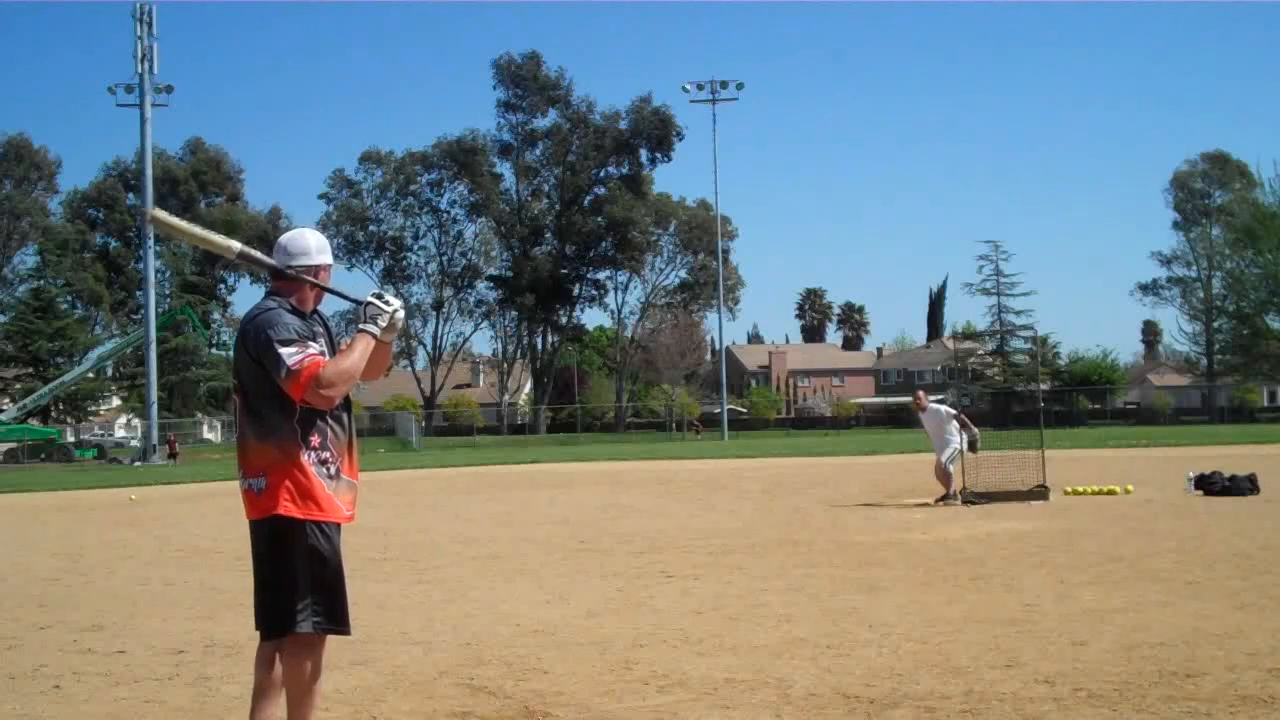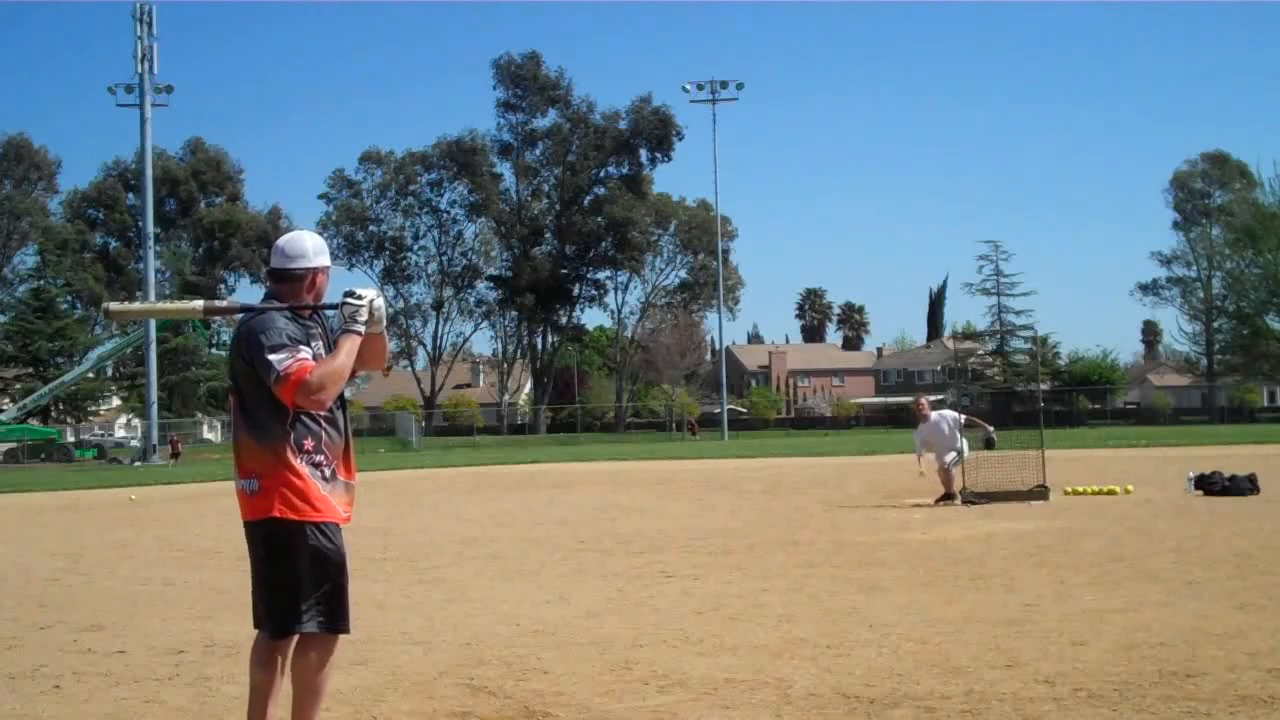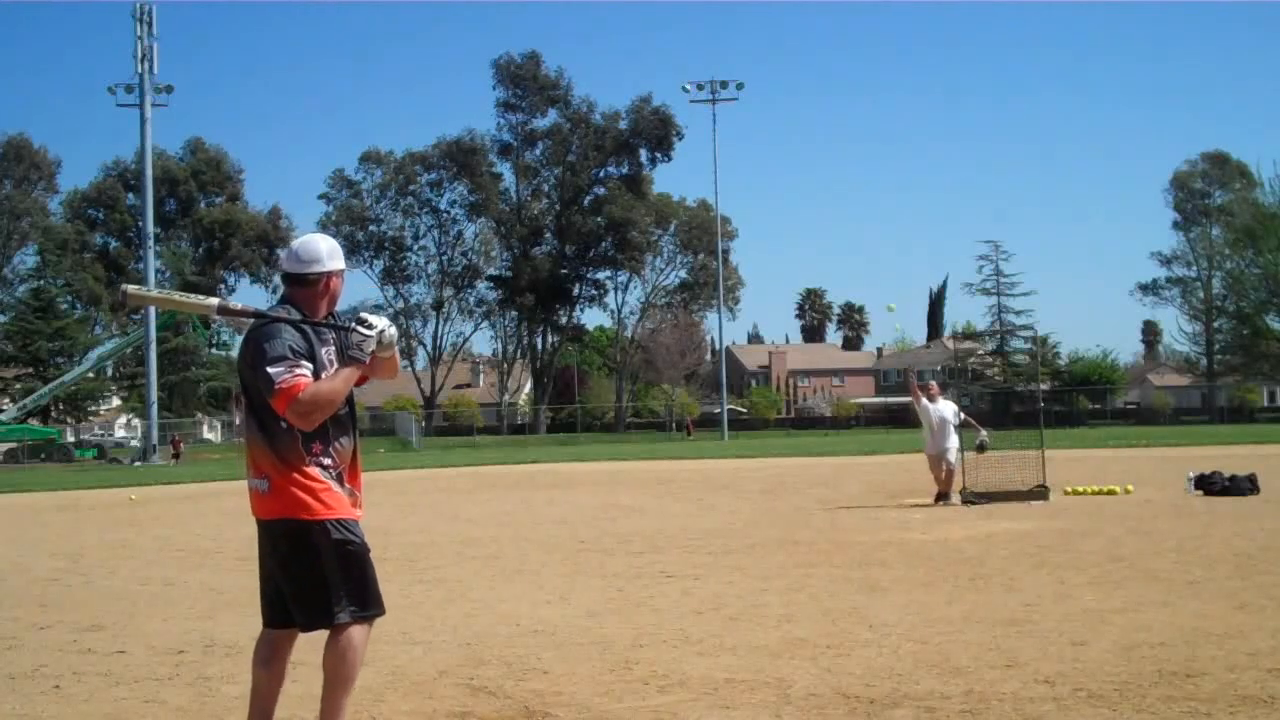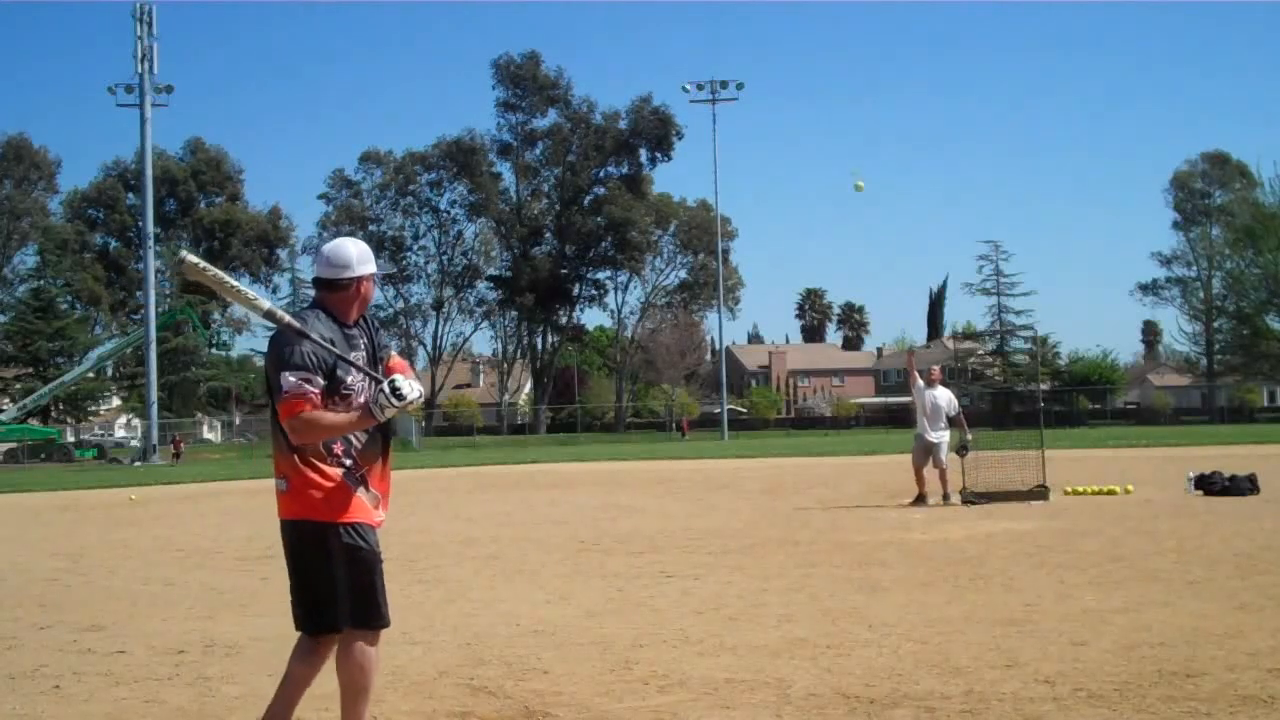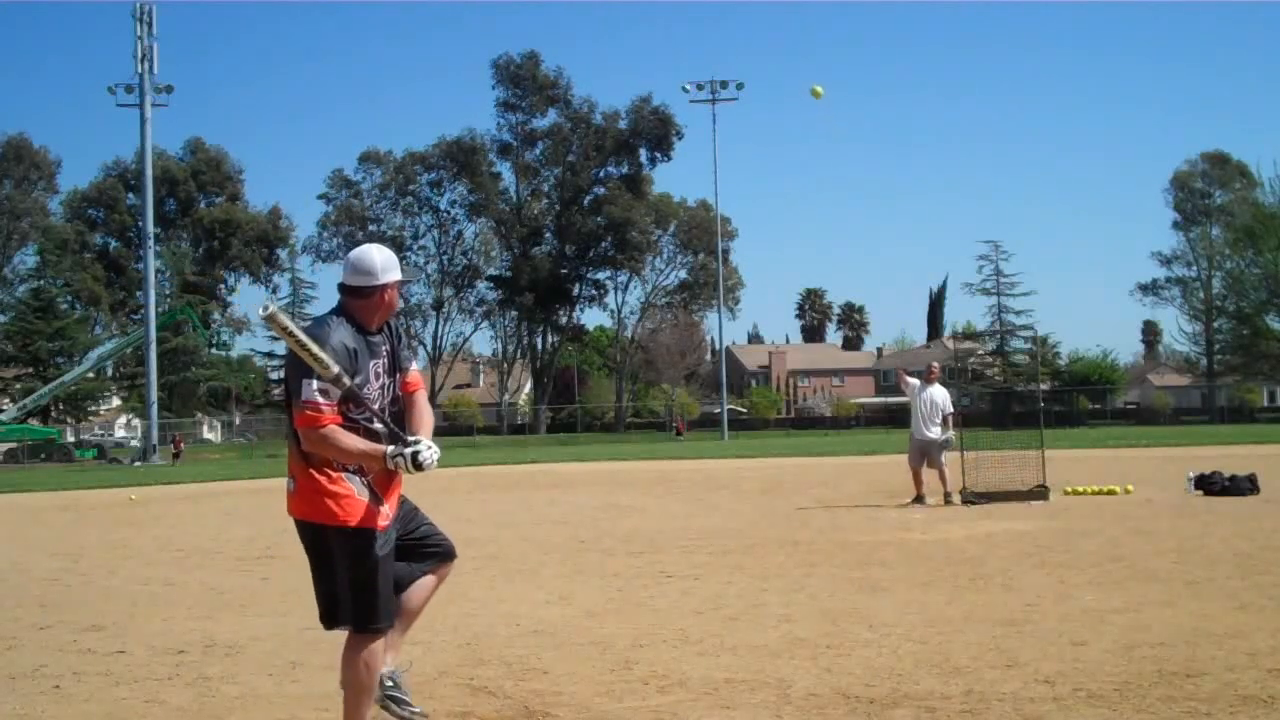
dt=1s
person 1, frame 1
left shoulder: (311, 322)
right shoulder: (270, 322)
left elbow: (368, 371)
right elbow: (324, 388)
left wrist: (385, 333)
right wrist: (367, 328)
left hip: (307, 494)
right hip: (293, 495)
left knee: (285, 623)
right knee: (307, 625)
person 1, frame 2
left shoulder: (315, 323)
right shoulder: (265, 327)
left elbow: (372, 361)
right elbow: (316, 392)
left wrist: (373, 324)
right wrist: (352, 327)
left hip: (297, 499)
right hip: (292, 499)
left knee: (279, 624)
right knee: (319, 625)
person 1, frame 3
left shoulder: (331, 327)
right shoulder: (275, 334)
left elbow: (387, 372)
right elbow: (305, 411)
left wrist: (384, 344)
right wrist: (357, 357)
left hip: (289, 501)
right hip: (305, 498)
left knee: (283, 622)
right knee: (355, 613)
person 1, frame 4
left shoulder: (365, 329)
right shoulder: (301, 338)
left elbow: (403, 375)
right elbow: (301, 426)
left wrist: (408, 387)
right wrist: (374, 411)
left hip: (349, 499)
right hip: (326, 504)
left knee: (327, 624)
right knee: (363, 623)
person 1, frame 5
left shoulder: (390, 333)
right shoulder: (327, 342)
left elbow: (415, 393)
right elbow: (317, 435)
left wrist: (421, 442)
right wrist: (391, 455)
left hip: (377, 494)
right hip: (336, 502)
left knee: (437, 557)
right knee: (370, 623)
left ankle: (381, 669)
